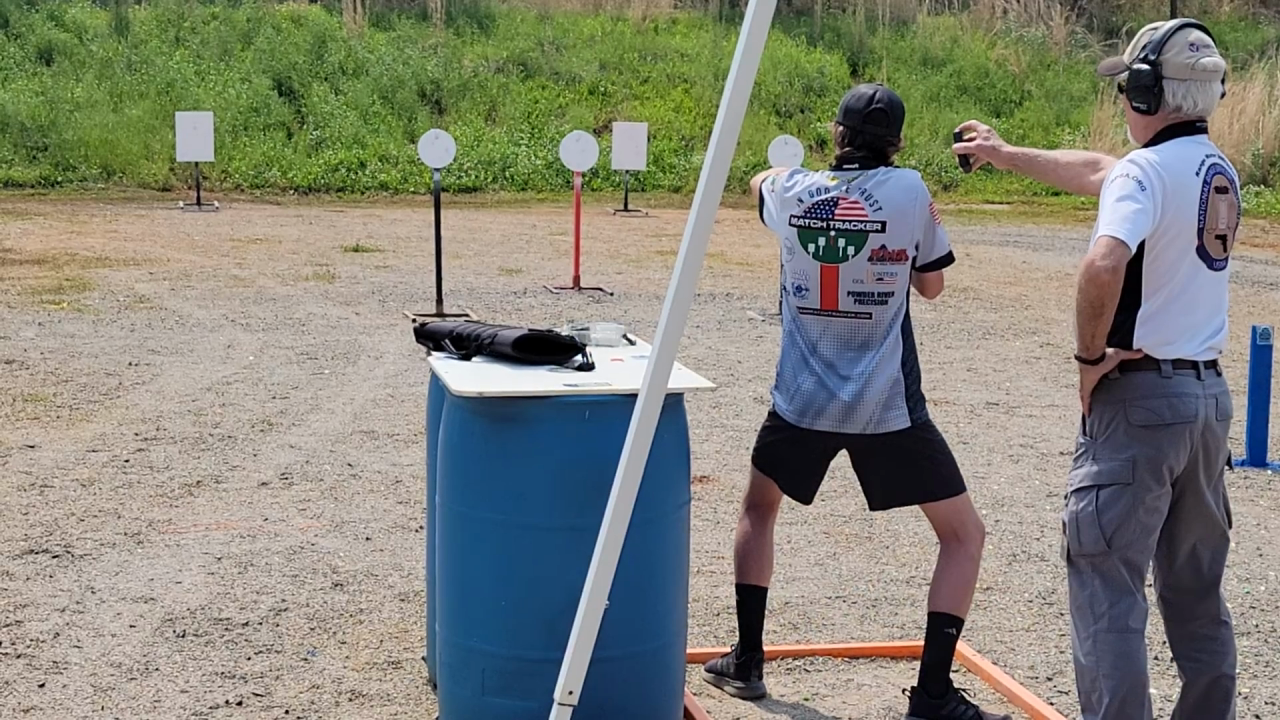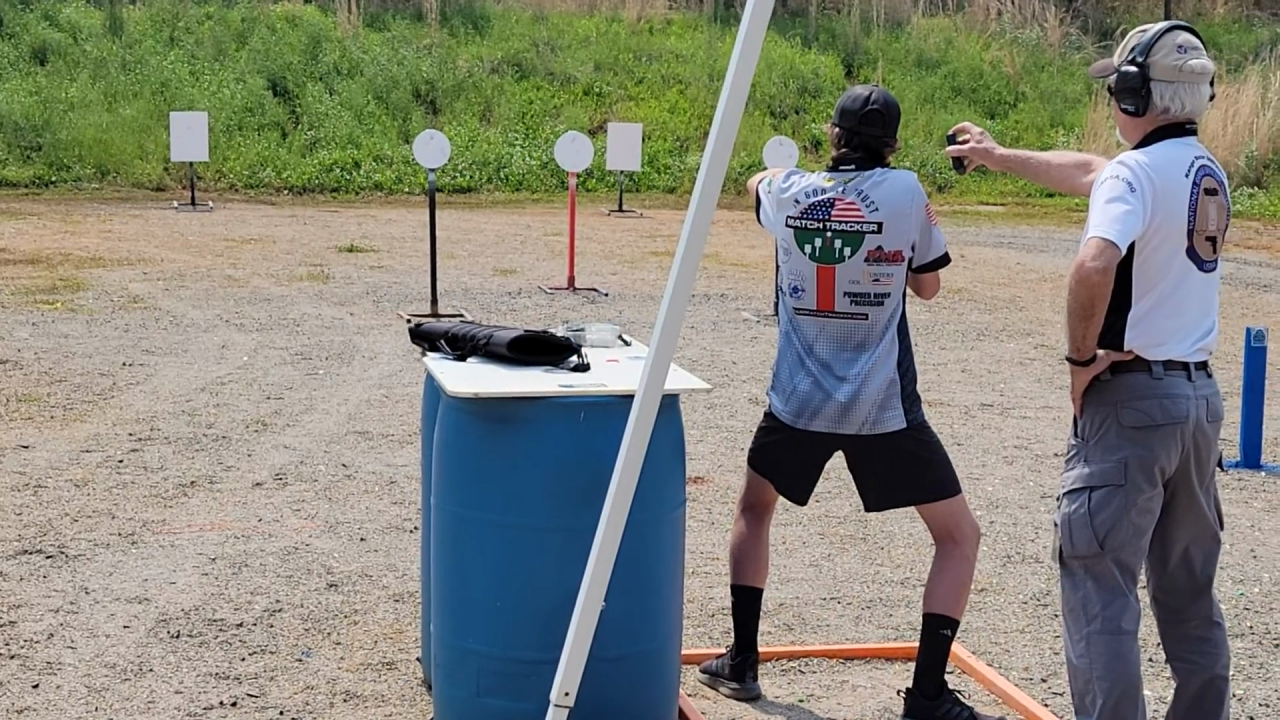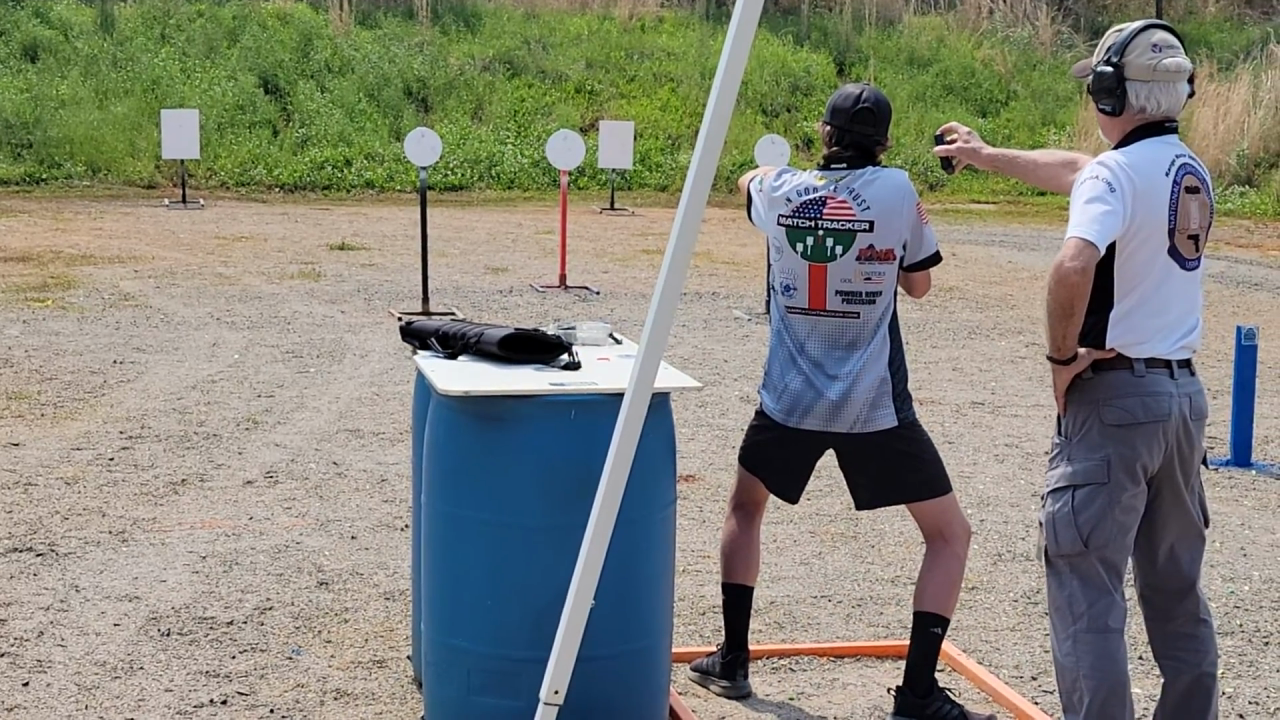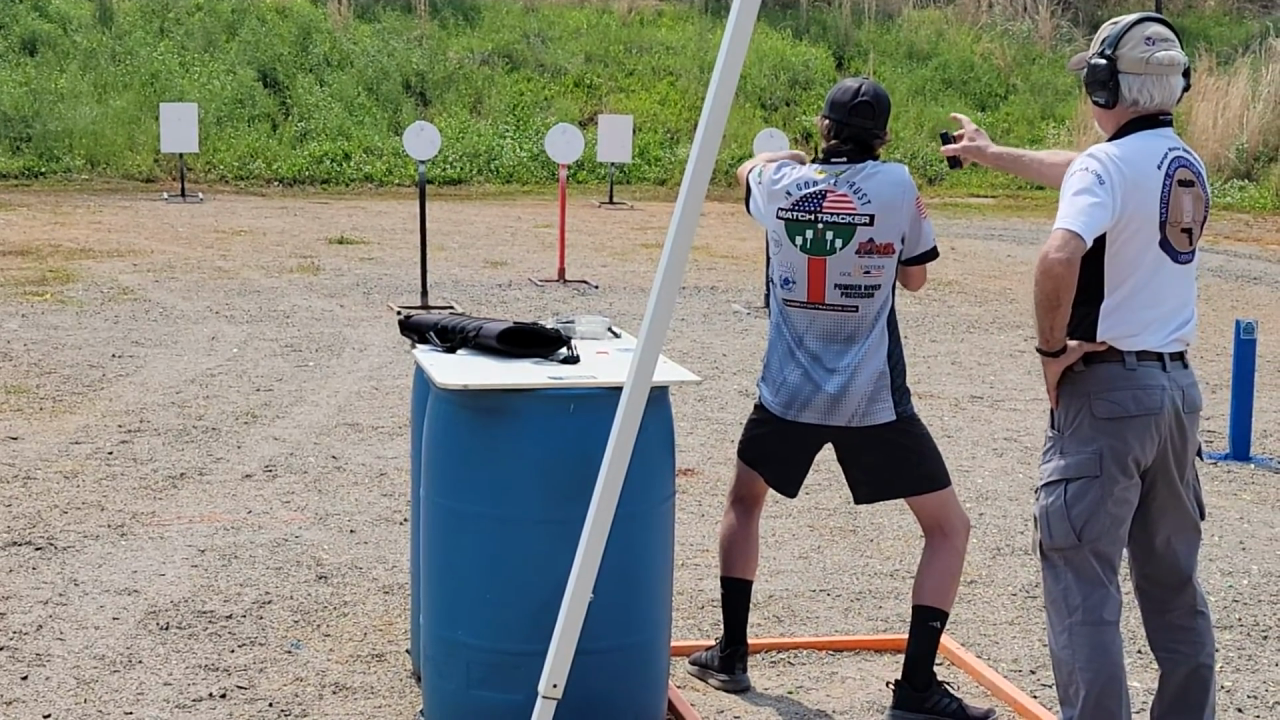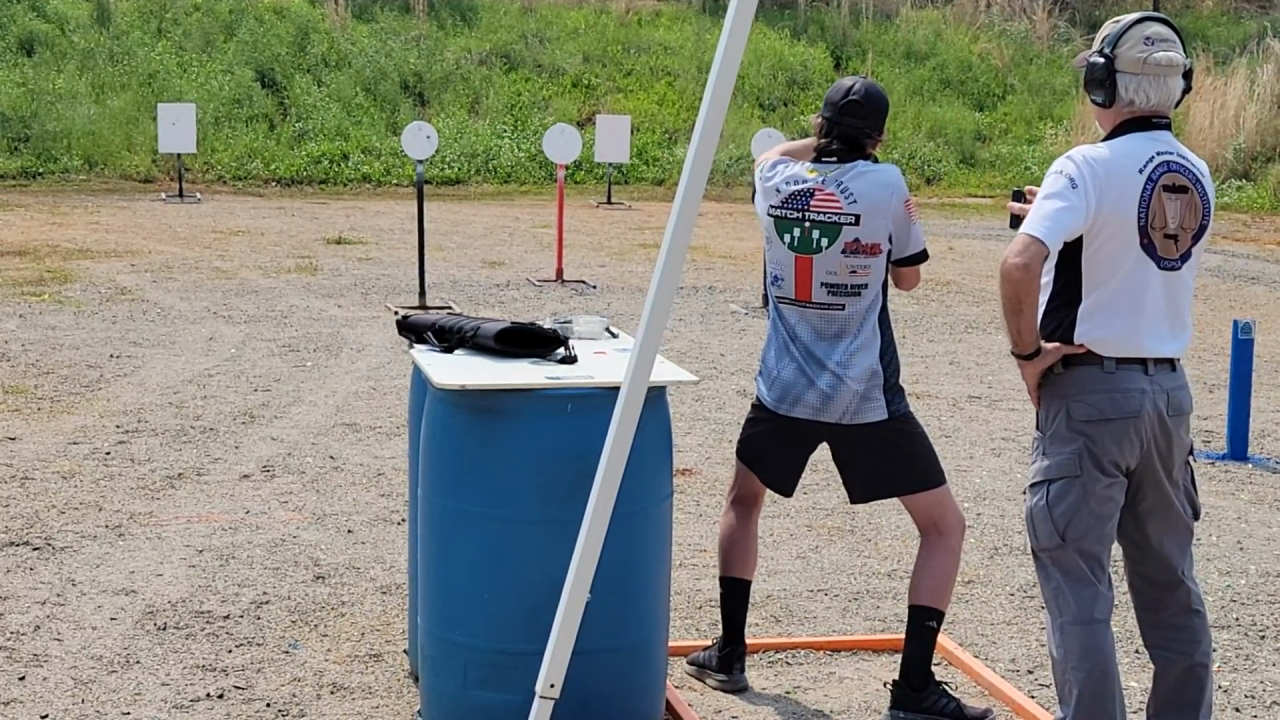
dt=0.7s
person 1, frame 1
left shoulder: (1145, 171)
right shoulder: (1218, 170)
left elbow: (1104, 265)
right elbow: (1094, 169)
left wrist: (1090, 354)
right wrist: (1007, 154)
left hip: (1140, 398)
right hip: (1208, 394)
left knee: (1107, 584)
right knee: (1196, 587)
person 1, frame 2
left shoulder: (1135, 171)
right shoulder: (1208, 171)
left elbow: (1093, 266)
right elbow: (1086, 171)
left wrist: (1080, 356)
right wrist: (1000, 156)
left hip: (1131, 399)
right hip: (1198, 396)
left knee: (1100, 587)
right knee: (1188, 589)
person 1, frame 3
left shoulder: (1114, 172)
right shoulder: (1192, 171)
left elbow: (1073, 266)
left wrist: (1062, 356)
right wrist: (987, 155)
left hip: (1115, 396)
right hip: (1182, 393)
left knee: (1085, 587)
right knee: (1176, 585)
person 1, frame 4
left shoulder: (1107, 163)
right shoulder: (1187, 164)
left elbow: (1059, 257)
left wrist: (1052, 347)
right wrist: (993, 153)
left hip: (1106, 388)
right hip: (1175, 384)
left knee: (1082, 582)
right knee: (1172, 577)
person 1, frame 5
left shoulder: (1089, 166)
right shoulder: (1197, 175)
left elbow: (1020, 262)
left wrist: (1028, 350)
right wrist: (1062, 214)
left hip: (1091, 391)
right hip: (1167, 389)
left knee: (1078, 583)
right knee: (1169, 577)
person 2, frame 1
left shoulder: (791, 192)
right shoulder: (909, 191)
left elbow: (760, 179)
right elbow: (931, 285)
left hip: (803, 401)
right hip: (887, 409)
left knee: (757, 509)
right knee: (964, 534)
left ankle: (746, 660)
person 2, frame 2
left shoulder: (788, 192)
right shoulder: (906, 192)
left elbow: (756, 180)
right elbow: (927, 286)
left hip: (799, 403)
right hip: (883, 409)
left knee: (753, 510)
right knee: (960, 536)
left ankle: (742, 661)
person 2, frame 3
left shoulder: (780, 191)
right shoulder: (897, 191)
left elbow: (748, 178)
right elbow: (918, 284)
left hip: (789, 401)
right hip: (874, 409)
left knee: (744, 509)
right knee: (950, 534)
left ankle: (732, 660)
person 2, frame 4
left shoulder: (781, 184)
right shoulder: (897, 185)
left elbow: (747, 167)
right elbow: (914, 278)
left wrist: (795, 158)
left hip: (789, 394)
right hip: (874, 401)
left knee: (743, 502)
right knee: (950, 527)
left ankle: (731, 653)
person 2, frame 5
left shoulder: (777, 180)
right shoulder: (885, 184)
right elbow: (909, 277)
left wrist: (814, 144)
left hip: (784, 391)
right hip: (866, 399)
left knee: (742, 502)
right knee: (945, 526)
left ankle: (729, 652)
